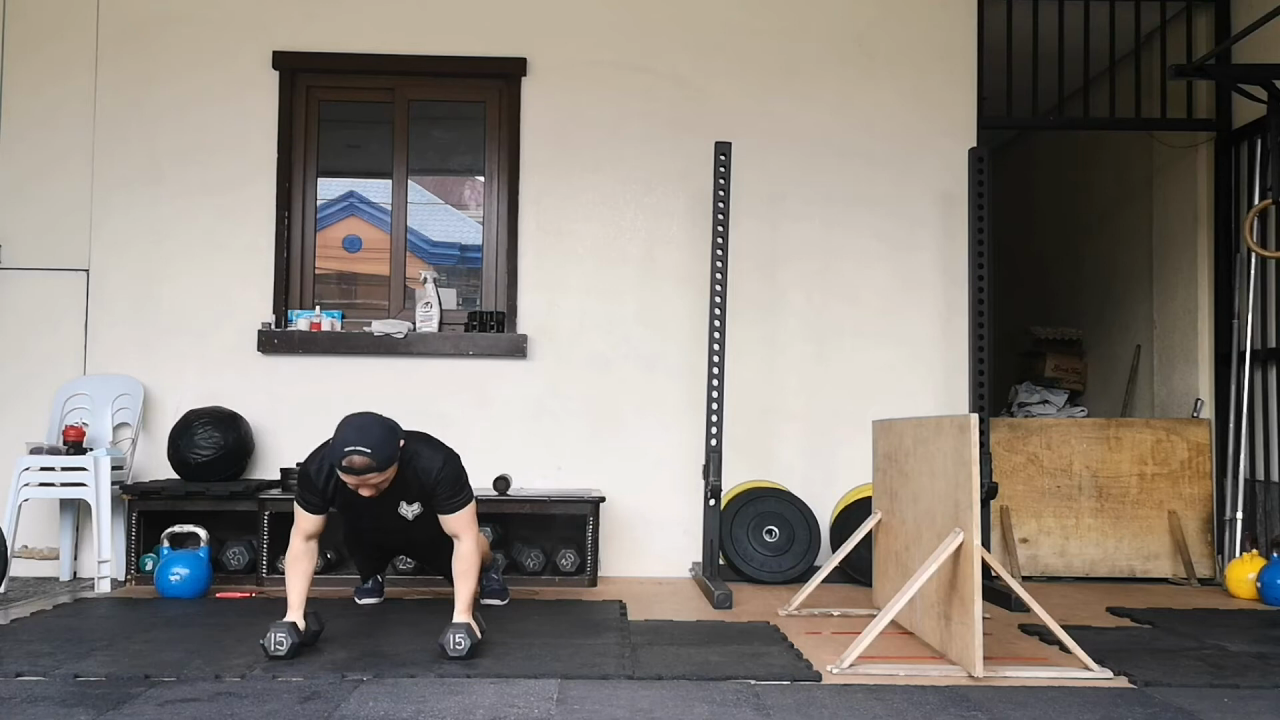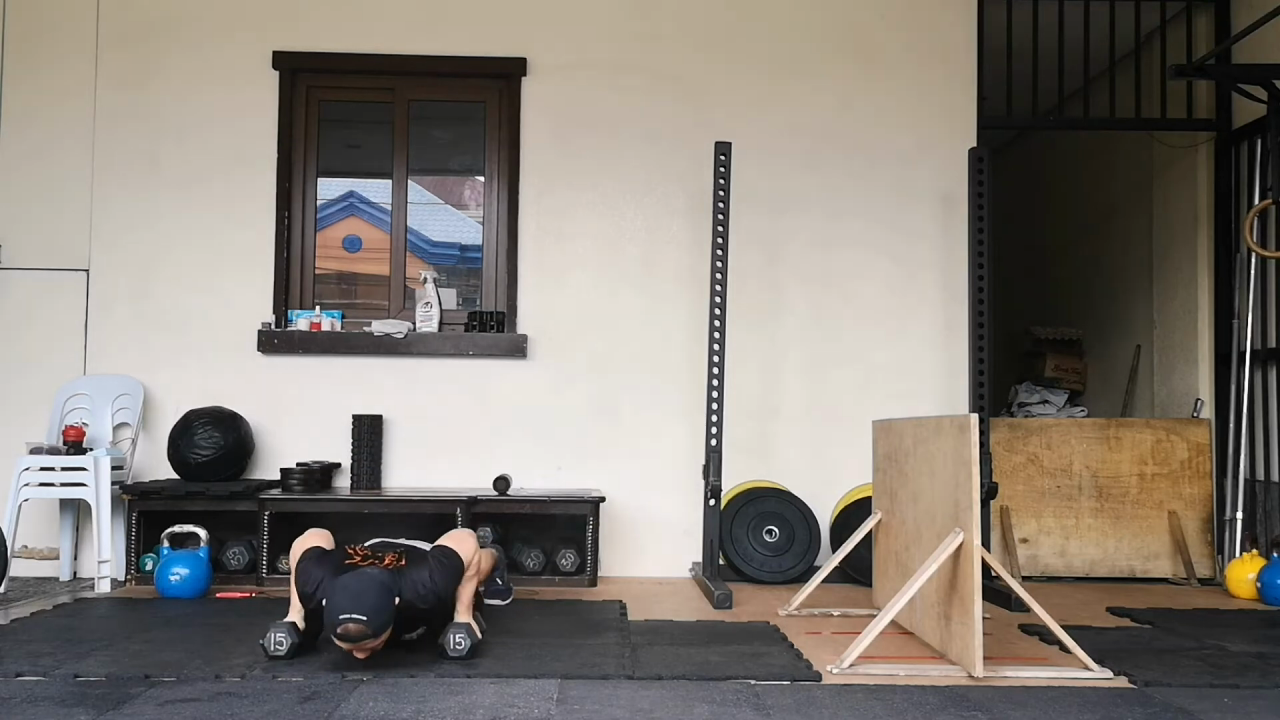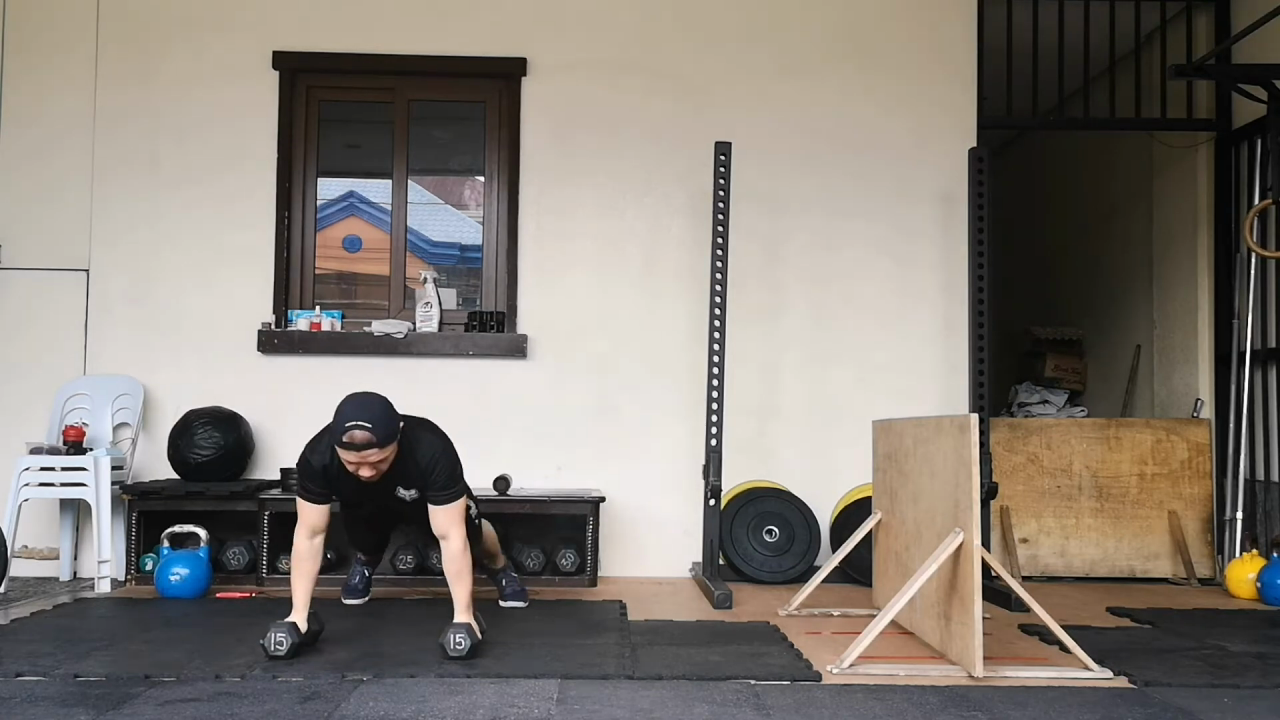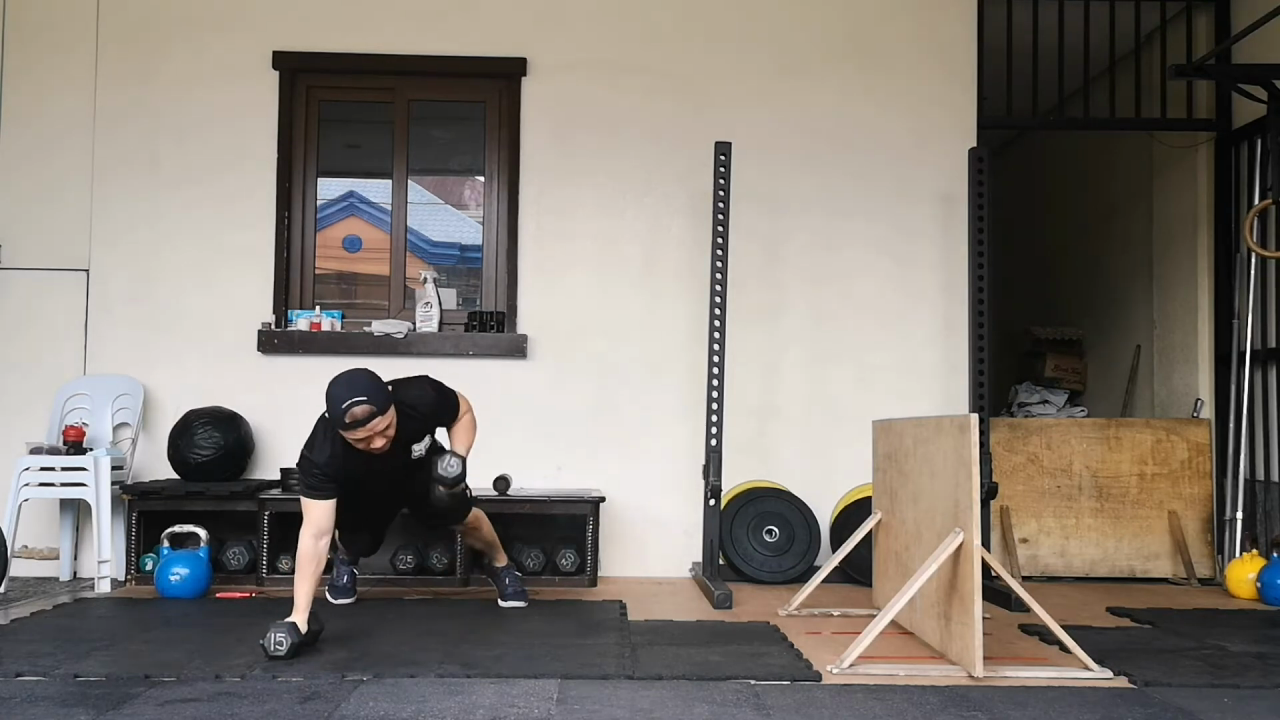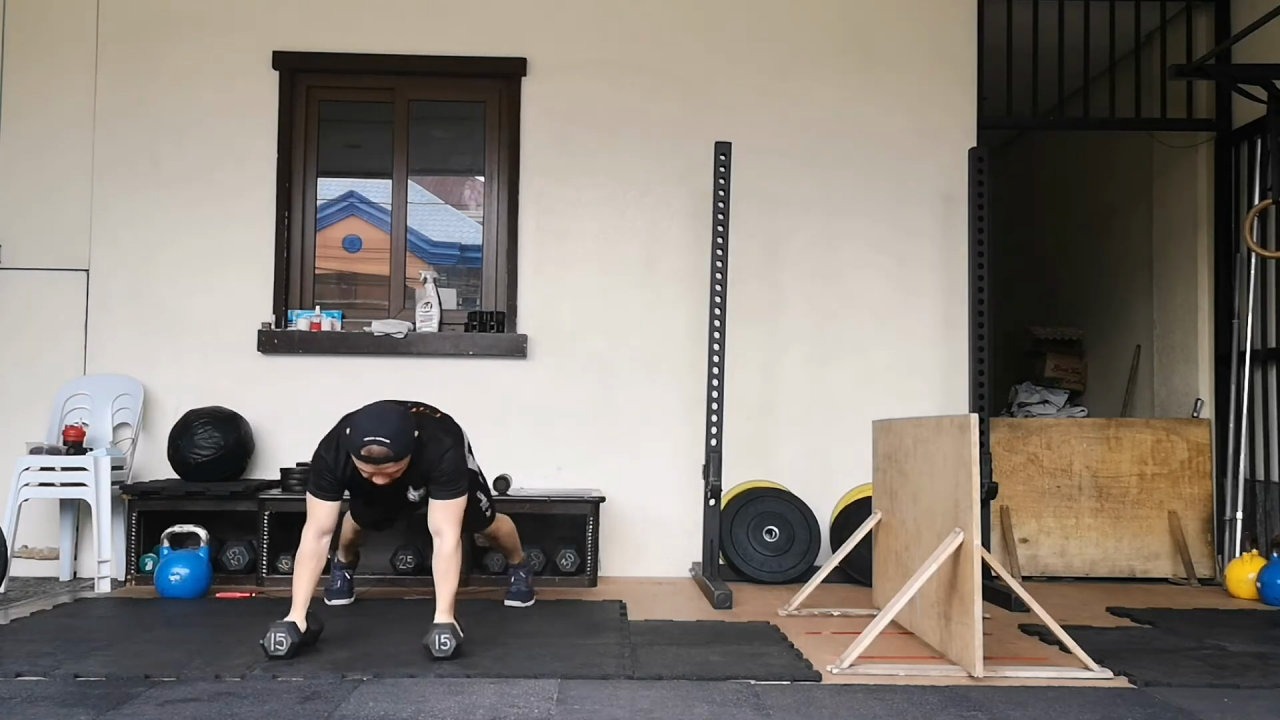
dt=0.7s
person 1, frame 1
left shoulder: (435, 463)
right shoulder: (318, 468)
left elbow: (464, 537)
right elbow: (305, 538)
left wrist: (463, 614)
right wrist: (294, 613)
left hip: (428, 531)
left ankle: (487, 570)
right ankle: (372, 574)
person 1, frame 2
left shoulder: (428, 586)
right shoulder: (317, 587)
left elbow: (467, 541)
right elbow: (313, 537)
left wrist: (463, 615)
right wrist: (296, 614)
left ankle: (493, 560)
person 1, frame 3
left shoulder: (431, 451)
right shoulder: (318, 457)
left elbow: (450, 537)
right elbow: (310, 535)
left wrist: (463, 615)
right wrist: (299, 614)
left ankle: (499, 567)
right ankle: (365, 561)
person 1, frame 4
left shoulder: (422, 397)
right shoulder: (319, 454)
left elbow: (464, 412)
right elbow: (316, 535)
left wrist: (456, 462)
right wrist: (299, 616)
left hip: (424, 473)
left knee: (465, 518)
left ankle: (501, 566)
right ankle: (345, 560)
person 1, frame 5
left shoulder: (444, 450)
right shoulder: (333, 452)
left elbow: (445, 536)
right elbow: (317, 533)
left wrist: (444, 616)
right wrist: (297, 614)
left knee: (484, 523)
left ankle: (517, 565)
right ankle: (344, 563)
